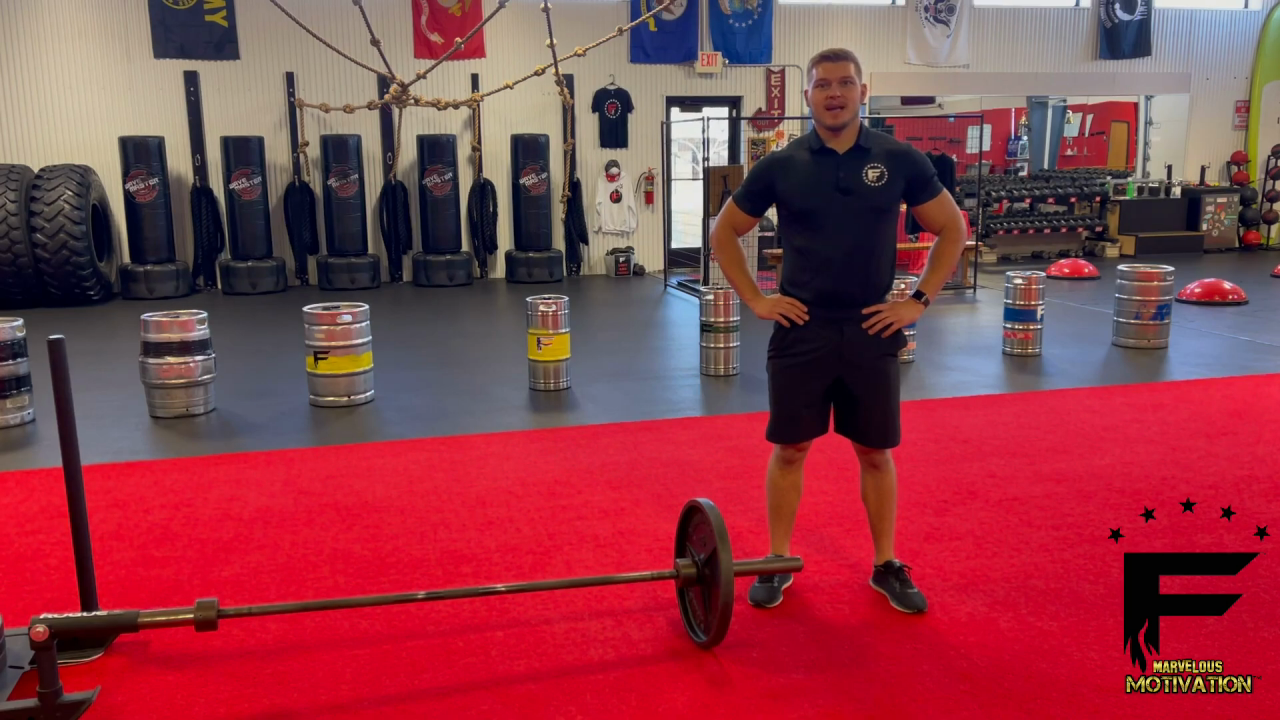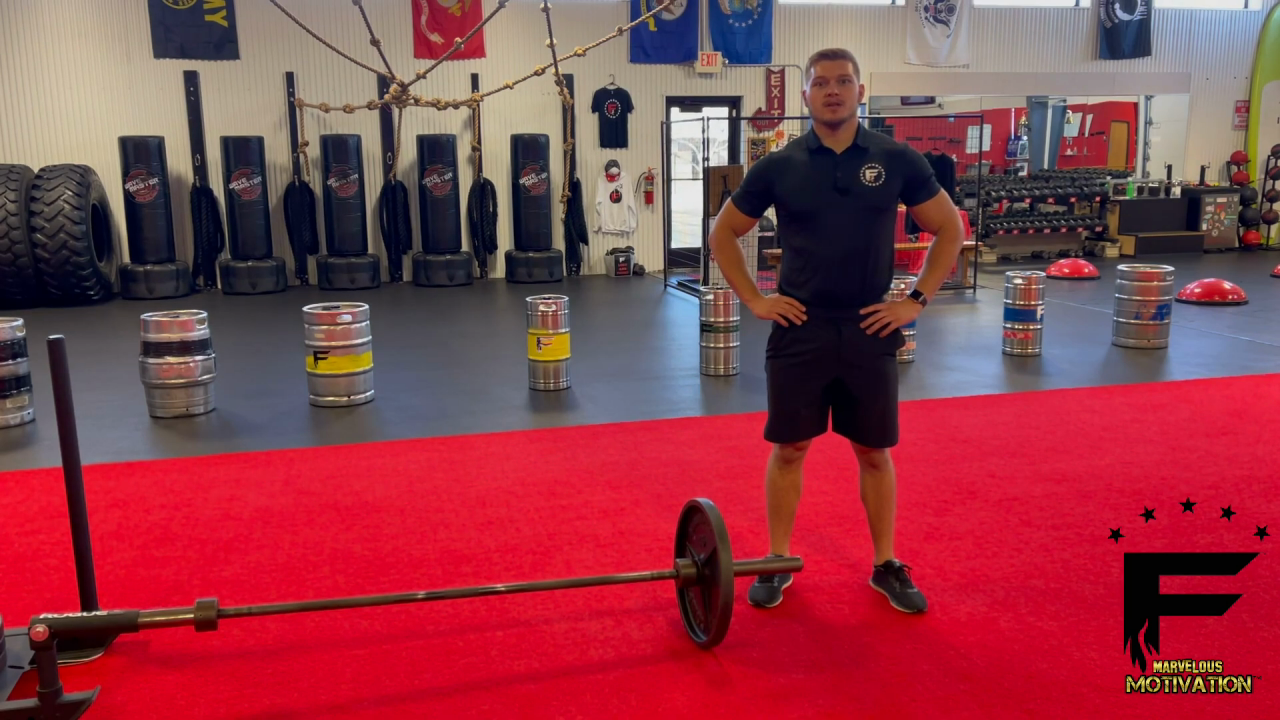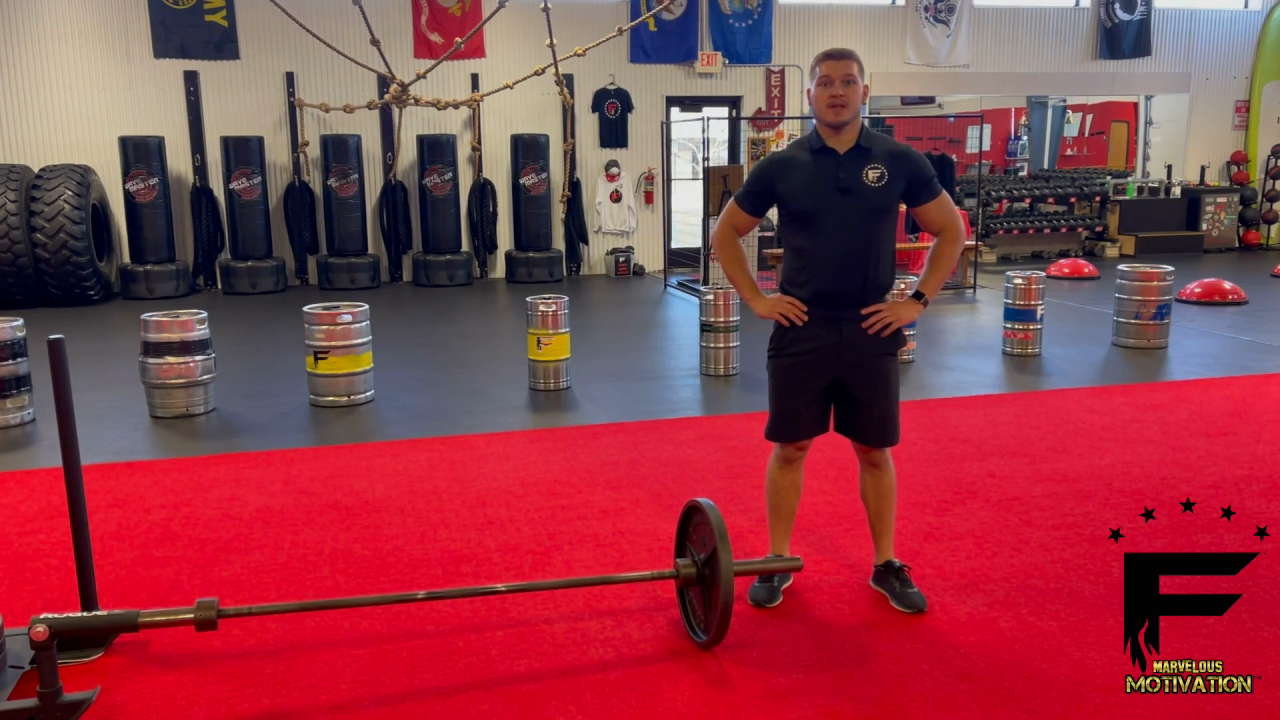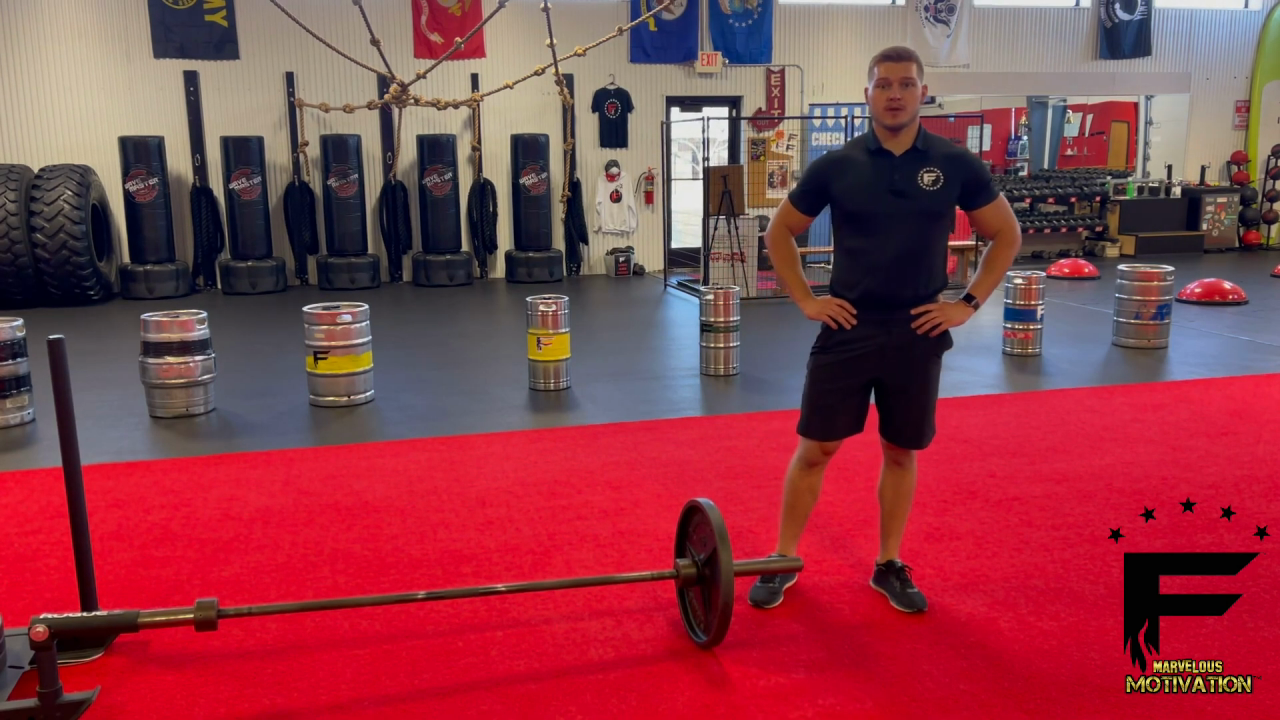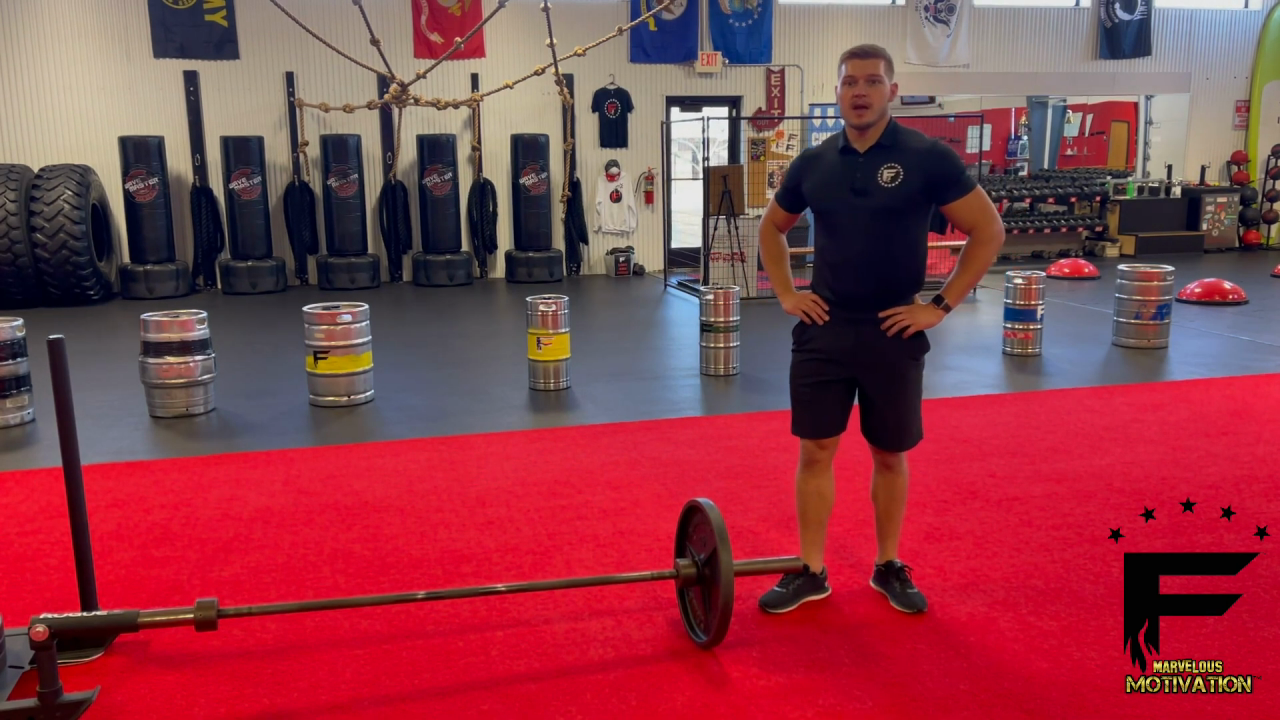
dt=1s
person 1, frame 1
left shoulder: (899, 160)
right shoulder: (780, 166)
left elbow: (952, 229)
right elbow: (724, 233)
left wrist: (919, 300)
right wrist: (754, 299)
left hip: (871, 332)
right hip: (800, 331)
left knee: (876, 452)
right knee: (789, 449)
left ankle: (887, 566)
right ankle: (778, 562)
person 1, frame 2
left shoulder: (897, 160)
right shoulder: (778, 167)
left elbow: (949, 230)
right elbow: (723, 234)
left wrist: (917, 299)
right wrist: (753, 299)
left hip: (870, 332)
right hip: (799, 331)
left knee: (875, 452)
right knee: (788, 448)
left ankle: (887, 565)
right ankle: (777, 562)
person 1, frame 3
left shoulder: (900, 161)
right shoulder: (781, 166)
left elbow: (950, 231)
right elbow: (726, 233)
left wrist: (919, 300)
right wrist: (754, 299)
left hip: (871, 331)
right hip: (801, 331)
left knee: (875, 452)
right knee: (789, 448)
left ankle: (887, 565)
right ankle: (777, 562)
person 1, frame 4
left shoulder: (956, 164)
right shoulder: (836, 165)
left elbow: (1006, 234)
right elbow: (779, 232)
left wrist: (968, 302)
right wrist: (805, 299)
left hip: (917, 334)
right hip: (847, 331)
left knee: (902, 452)
right knee: (816, 448)
left ankle: (889, 564)
right ankle: (784, 559)
person 1, frame 5
left shoulder: (928, 157)
right shoulder: (812, 163)
left elbow: (988, 230)
right elbow: (771, 228)
left wrist: (940, 304)
right wrist: (785, 293)
left hip: (892, 333)
right hip: (822, 331)
left knee: (890, 454)
right knee: (815, 450)
left ankle: (889, 566)
right ankle: (810, 570)
